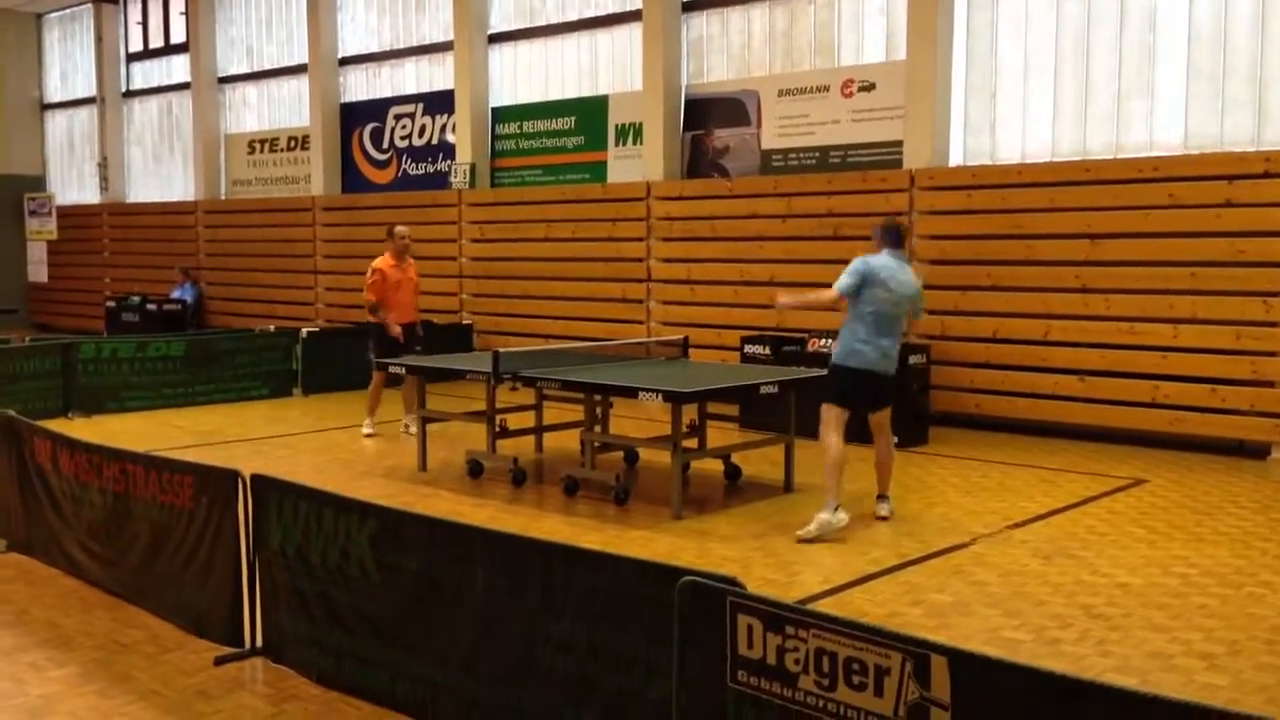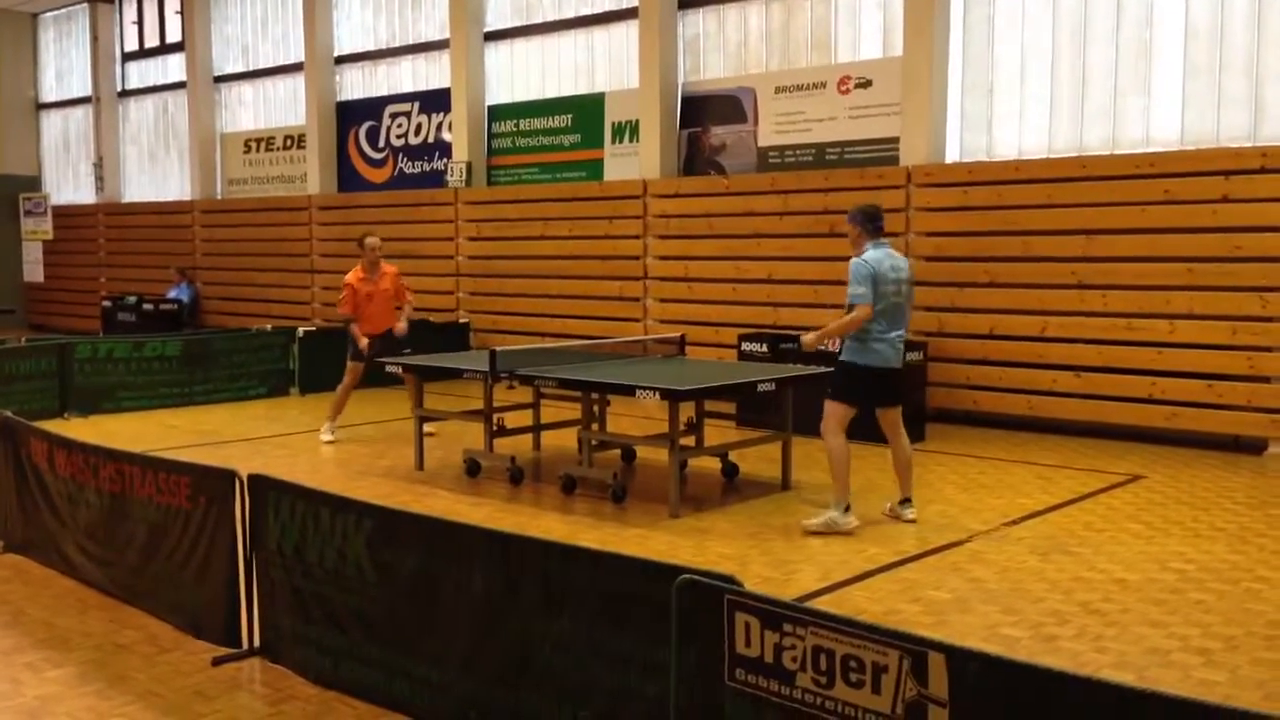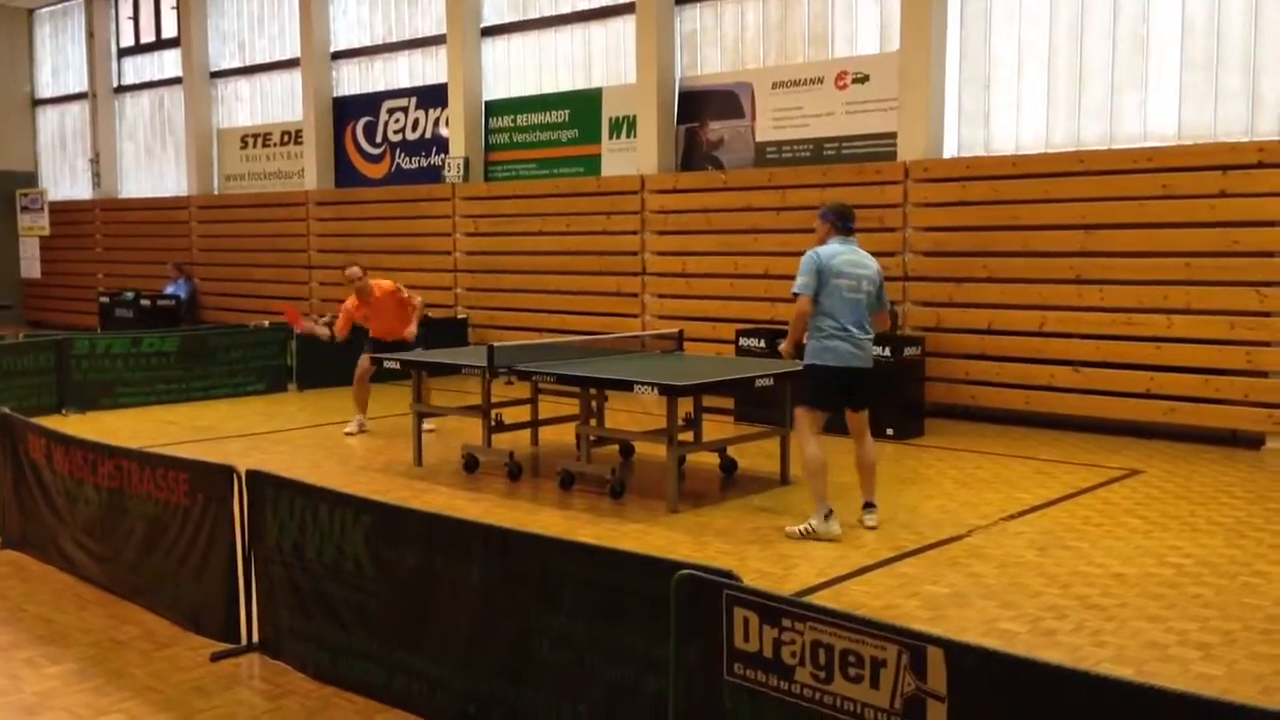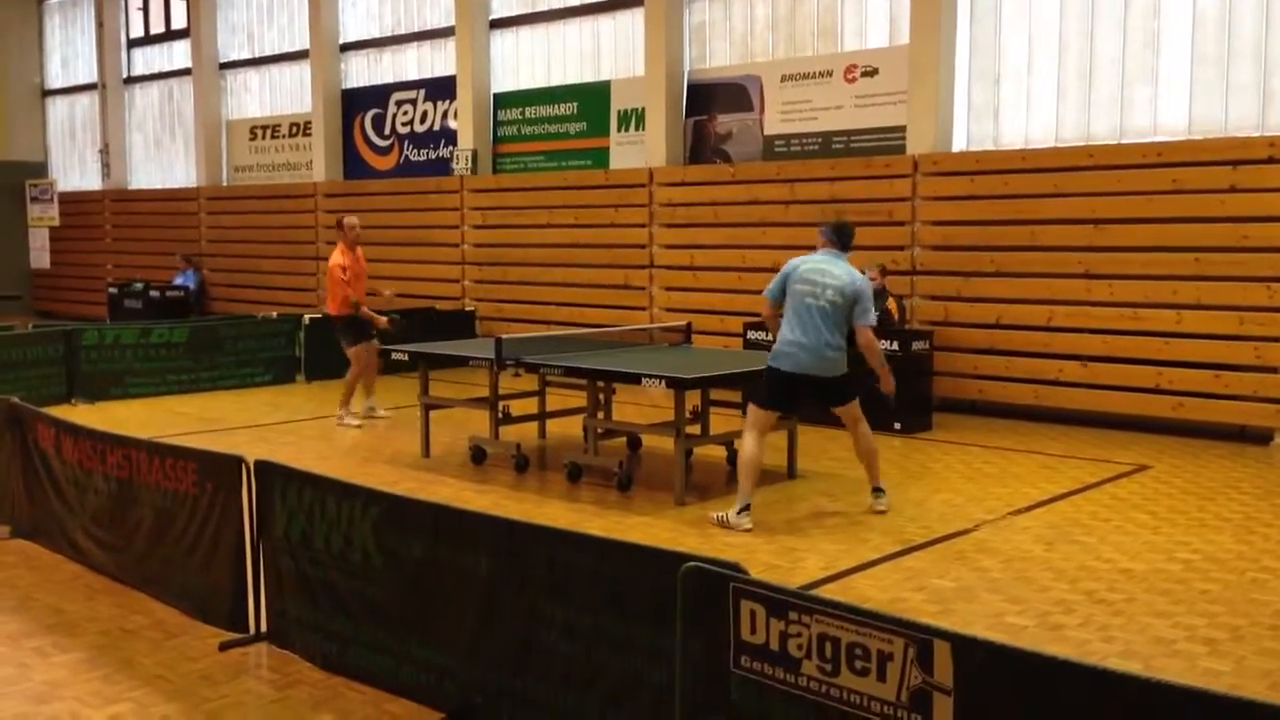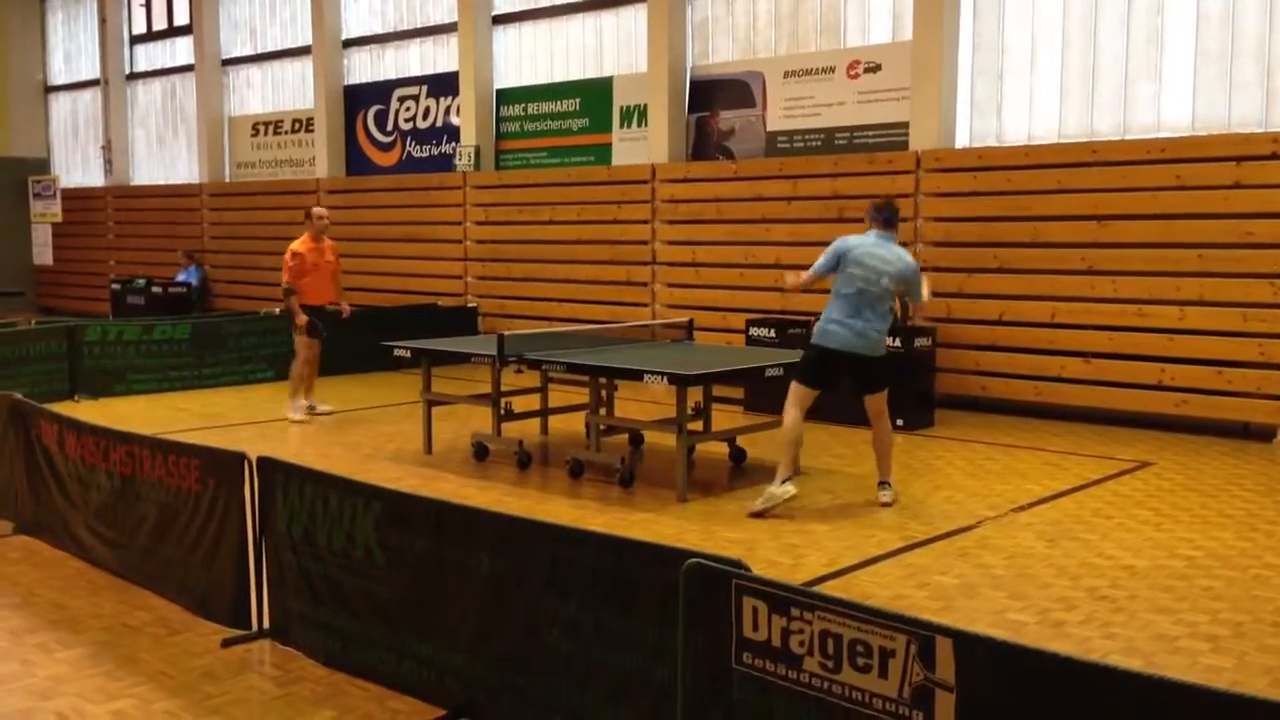
dt=0.5s
person 1, frame 1
left shoulder: (867, 264)
right shoulder: (912, 282)
left elbow: (832, 297)
left wrist: (791, 301)
left hip: (850, 360)
right hip: (884, 365)
left knee: (831, 431)
right knee: (882, 433)
left ankle: (832, 509)
right ankle: (883, 501)
person 1, frame 2
left shoulder: (862, 263)
right shoulder: (901, 262)
left elbow: (862, 315)
left wrist: (819, 336)
left hip: (861, 359)
right hip: (892, 358)
left knee: (832, 428)
right knee: (895, 430)
left ankle: (841, 510)
right ankle: (905, 503)
person 1, frame 3
left shoulder: (816, 256)
right shoulder: (871, 264)
left elbow: (803, 309)
right elbow: (883, 322)
left wrist: (791, 343)
left hip: (825, 358)
right hip: (861, 360)
left knee: (807, 433)
right knee: (861, 434)
left ankle: (824, 517)
right ankle: (869, 508)
person 1, frame 4
left shoulder: (796, 265)
right shoulder: (858, 282)
left elbow: (768, 313)
right elbow: (865, 340)
right wrist: (885, 375)
left hip: (784, 363)
right hip: (830, 369)
left knee: (752, 432)
right knee: (857, 423)
left ankle: (741, 510)
right ankle: (877, 493)
person 1, frame 5
left shoulder: (847, 244)
right shoulder: (907, 264)
left elbow: (808, 280)
right elbow: (916, 304)
left wrist: (794, 282)
right wrist: (922, 287)
left hip: (829, 341)
right hip: (870, 348)
left knee: (794, 406)
right knee: (879, 416)
left ankle: (783, 481)
right ankle: (885, 486)
person 2, frame 1
left shoulder: (411, 265)
right shoulder: (379, 267)
right elbow: (371, 304)
left wrist: (418, 324)
right wrist: (390, 325)
left hip: (407, 326)
right hip: (383, 328)
left knee: (412, 374)
right knee: (380, 377)
left ankle: (409, 420)
right ankle: (369, 420)
person 2, frame 2
left shoulder: (393, 273)
right shoulder: (351, 280)
left elbow: (407, 300)
right elbow: (347, 316)
left wrist: (403, 321)
right wrist: (360, 339)
left hip: (390, 333)
right hip: (362, 335)
right knee: (348, 381)
right ankle: (329, 426)
person 2, frame 3
left shoulder: (389, 288)
right shoulder: (351, 306)
left elbow: (418, 303)
right elbow: (337, 335)
left wrist: (414, 325)
right wrist: (313, 328)
left hip: (405, 336)
right hip: (378, 339)
right knee: (360, 375)
right ankle: (360, 420)
person 2, frame 4
left shoulder: (357, 251)
right shoulder: (339, 263)
right elbow: (351, 301)
right wrist: (377, 319)
left hip: (358, 315)
right hip: (343, 317)
left knee: (373, 358)
right knee: (360, 364)
left ankle: (370, 406)
right ankle: (343, 412)
person 2, frame 5
left shoulder: (330, 246)
right shoulder: (297, 249)
left elbow: (334, 277)
right elbow: (287, 286)
left wrist: (342, 301)
right wrist: (298, 313)
left hip: (319, 307)
right hip: (302, 308)
left knee: (314, 355)
right knee: (303, 355)
left ankle: (307, 402)
right ankle: (294, 405)
